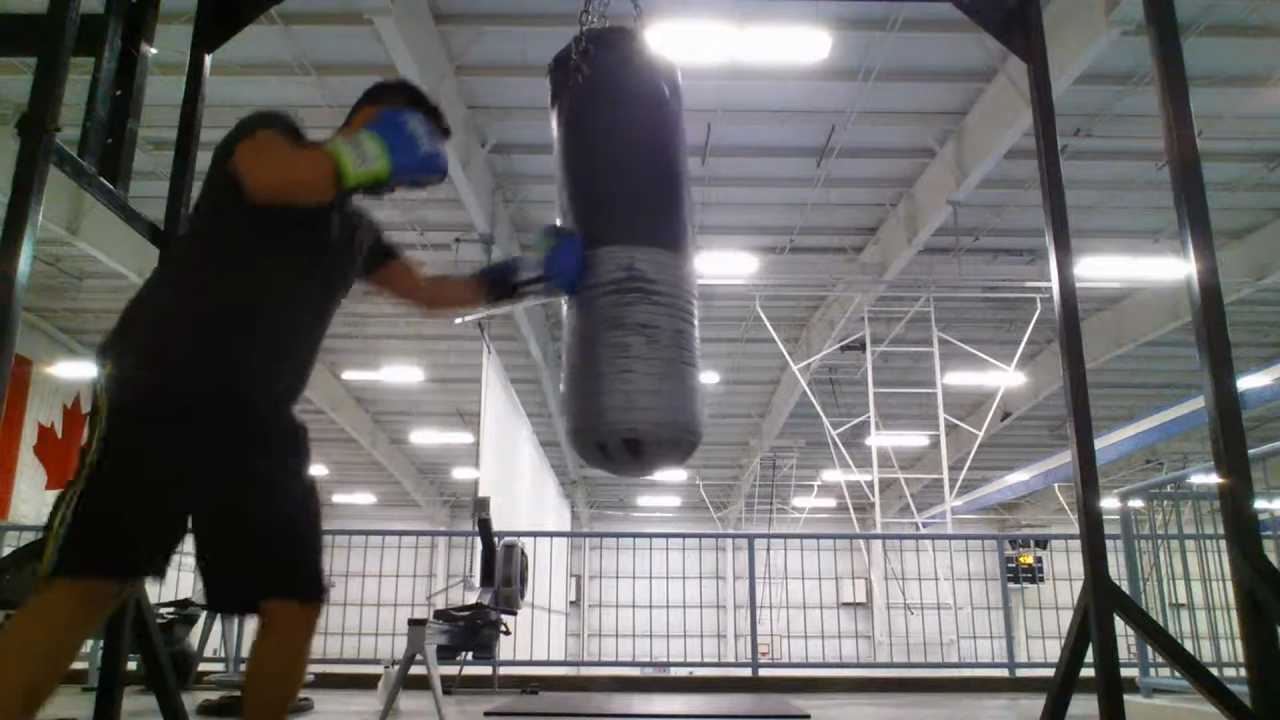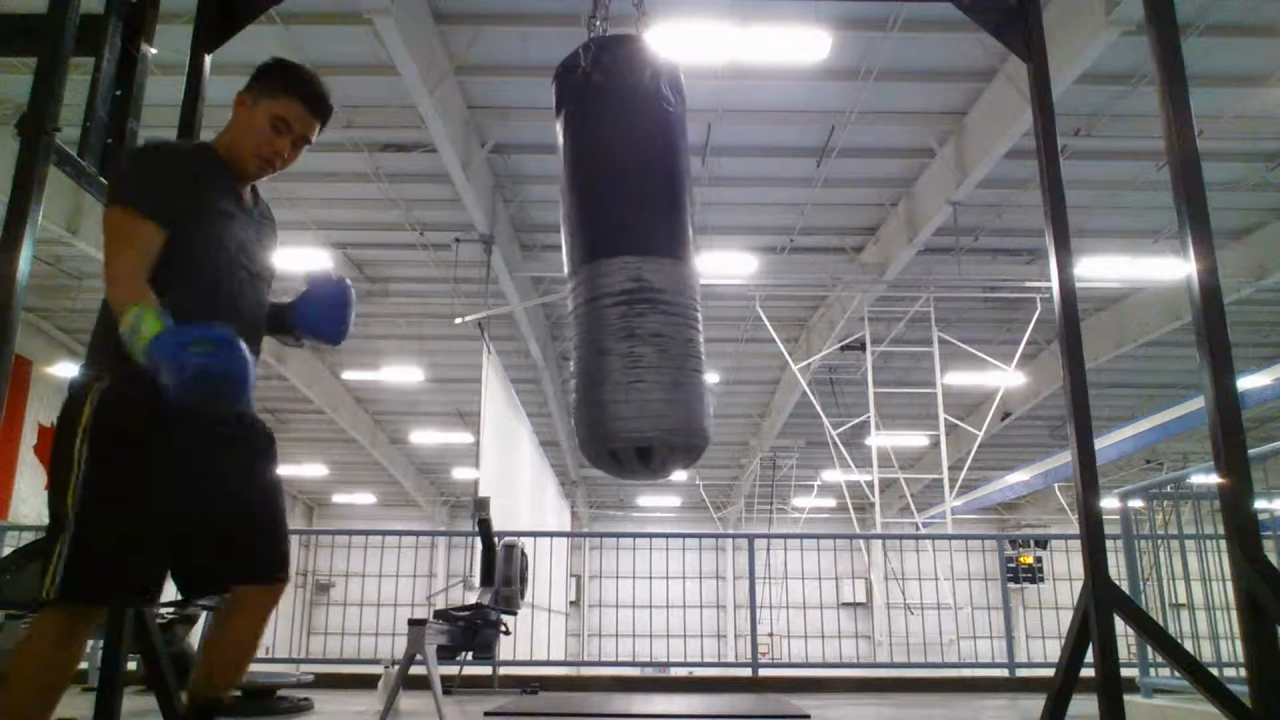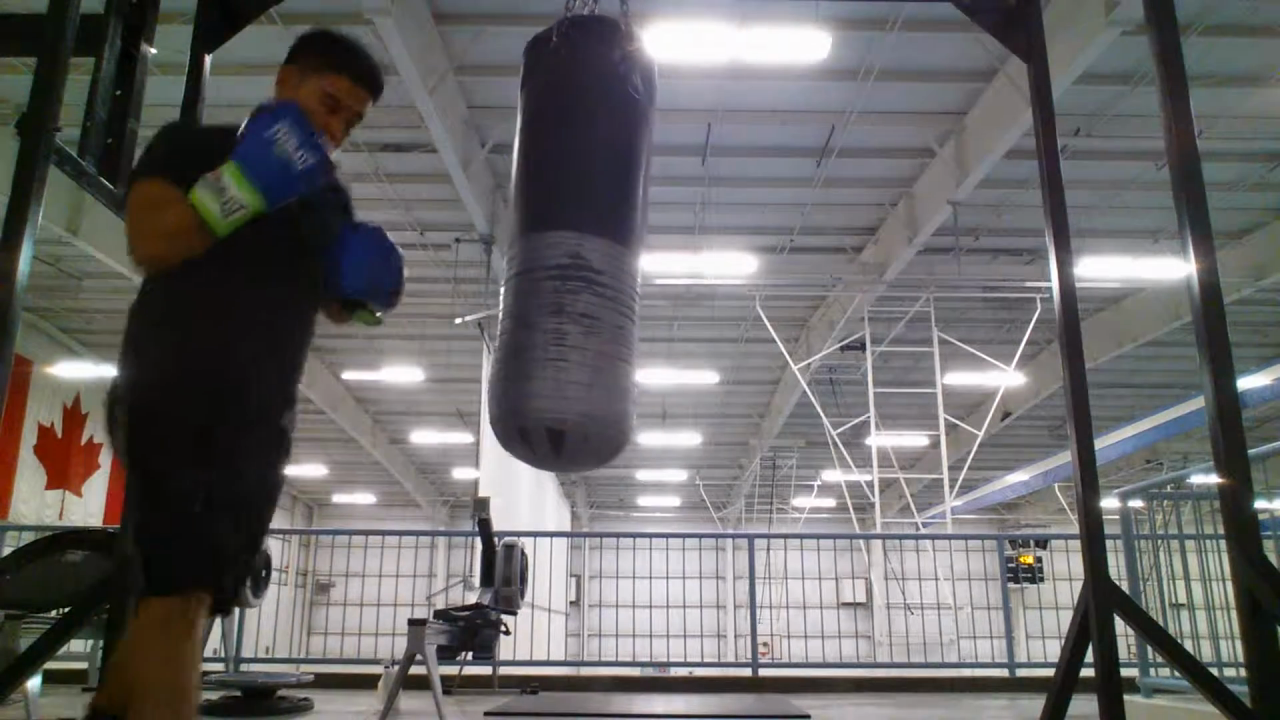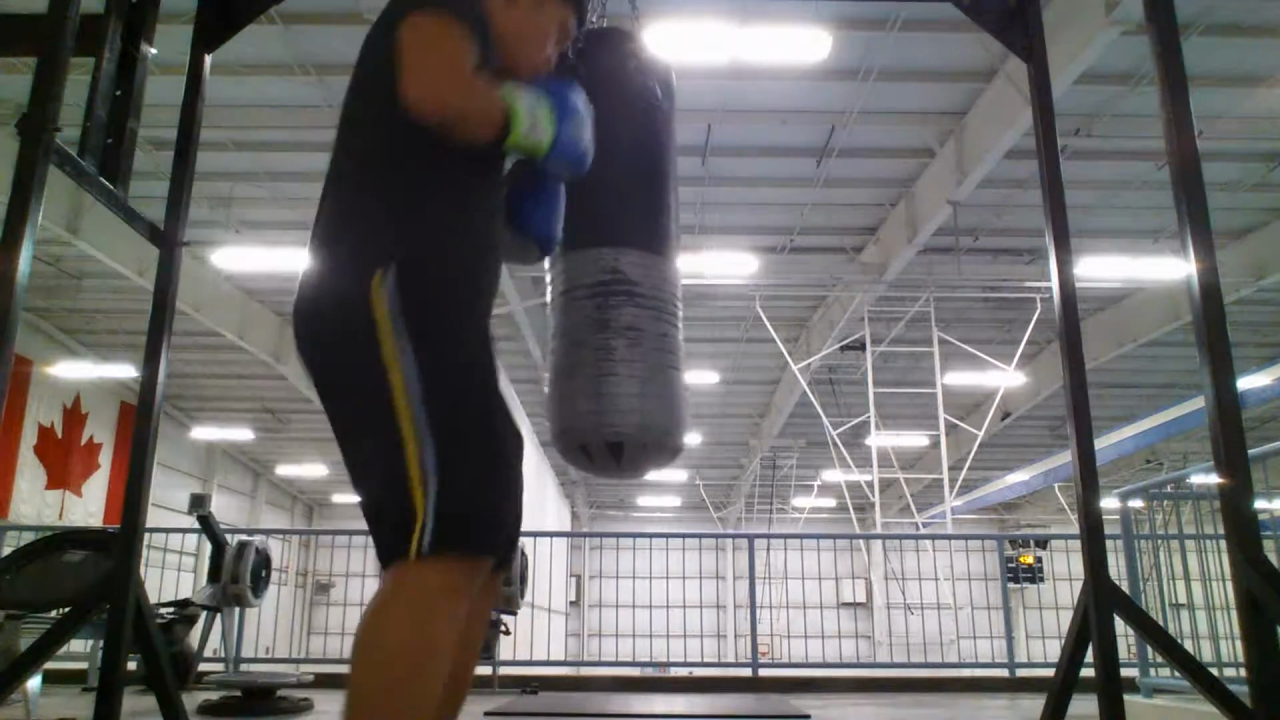
dt=0.7s
person 1, frame 1
left shoulder: (356, 225)
right shoulder: (273, 136)
left elbow: (431, 294)
right elbow: (272, 177)
left wrist: (521, 274)
right wrist: (379, 153)
left hip: (254, 413)
right hip: (164, 381)
left knee: (294, 601)
right knee: (89, 584)
person 1, frame 2
left shoulder: (258, 215)
right shoulder: (161, 170)
right elbow: (125, 279)
left wrist: (291, 316)
right wrist: (165, 349)
left hip: (221, 424)
right hip: (132, 408)
left knee: (261, 582)
right knee: (81, 602)
person 1, frame 3
left shoulder: (329, 198)
right shoulder: (191, 146)
left elbow: (336, 301)
right elbow: (149, 242)
left wrist: (364, 285)
right wrist: (251, 180)
left hip: (257, 416)
right hip: (166, 399)
left knee: (202, 598)
right knee: (175, 594)
person 1, frame 4
left shoulder: (455, 79)
right elbow: (436, 93)
left wrist: (513, 223)
right wrist: (537, 123)
left hip: (422, 322)
right hip: (393, 301)
left knee: (468, 568)
right knee: (448, 553)
